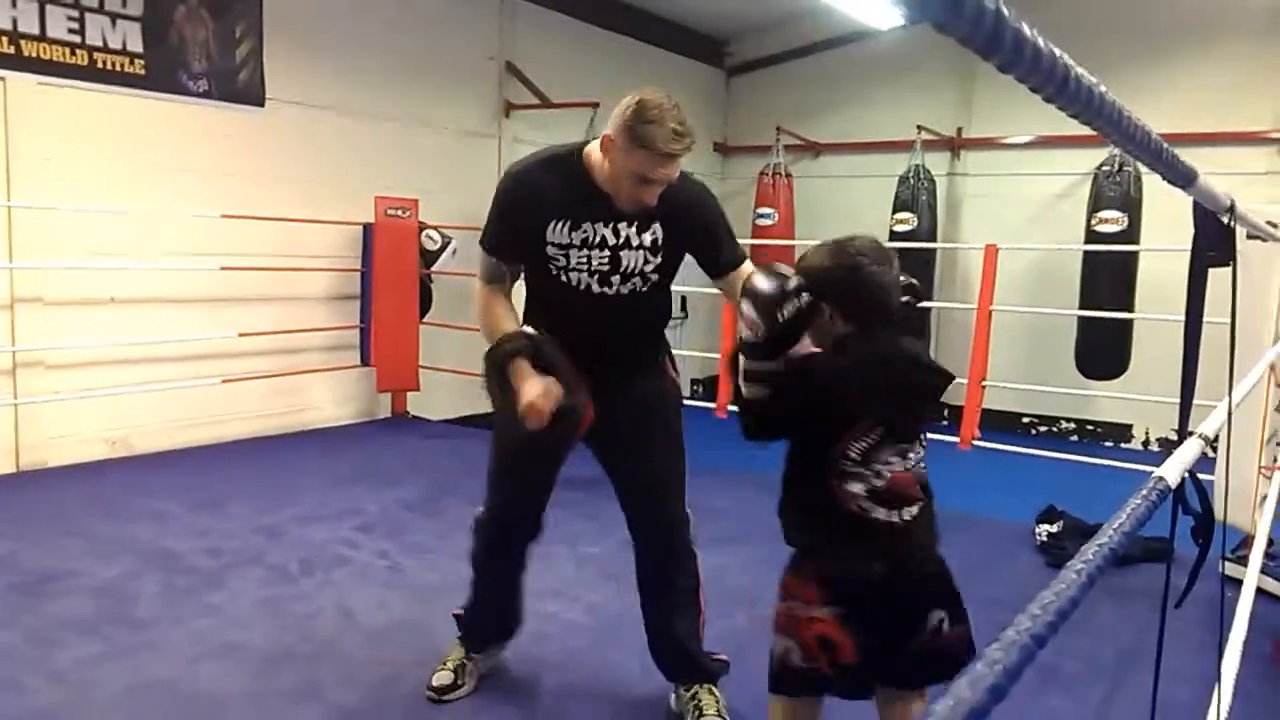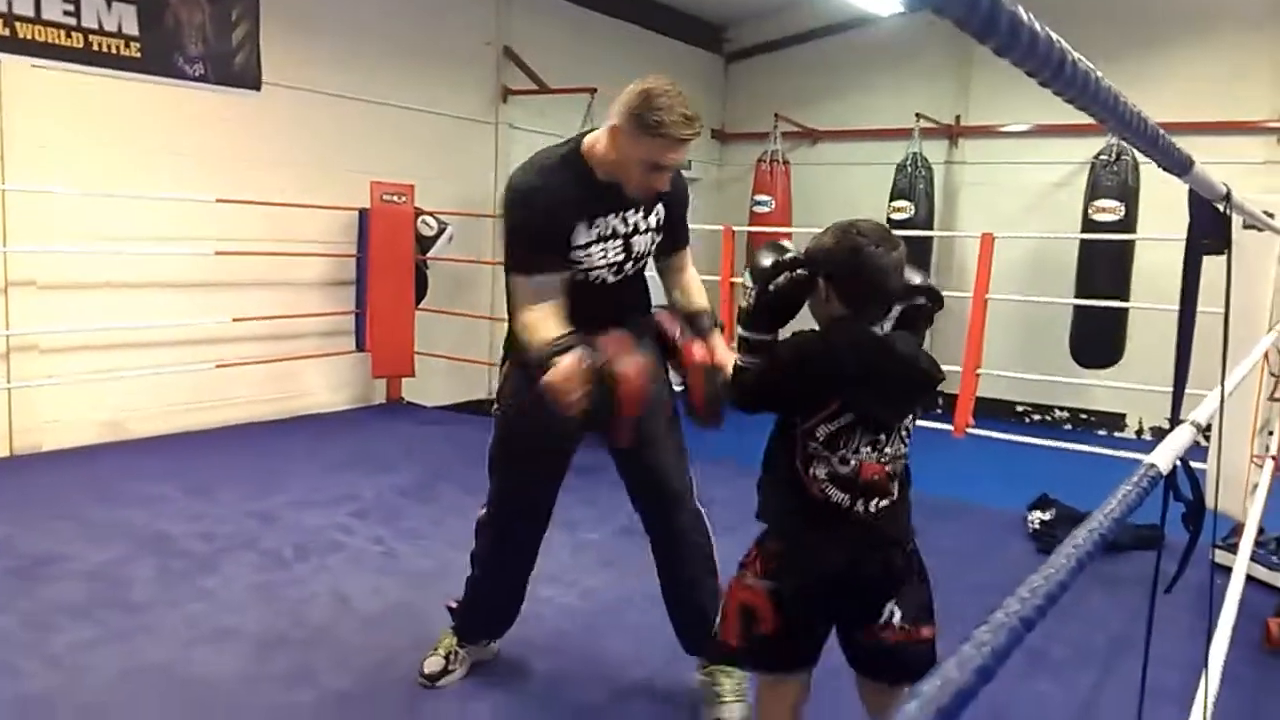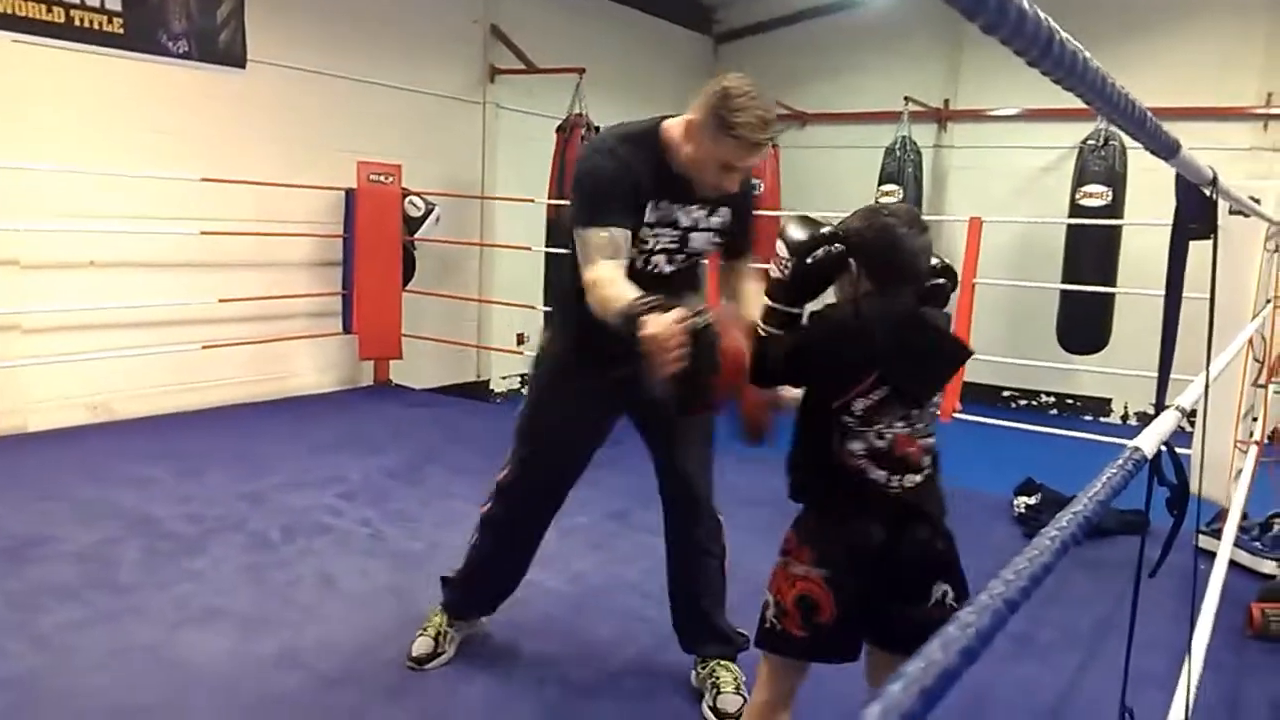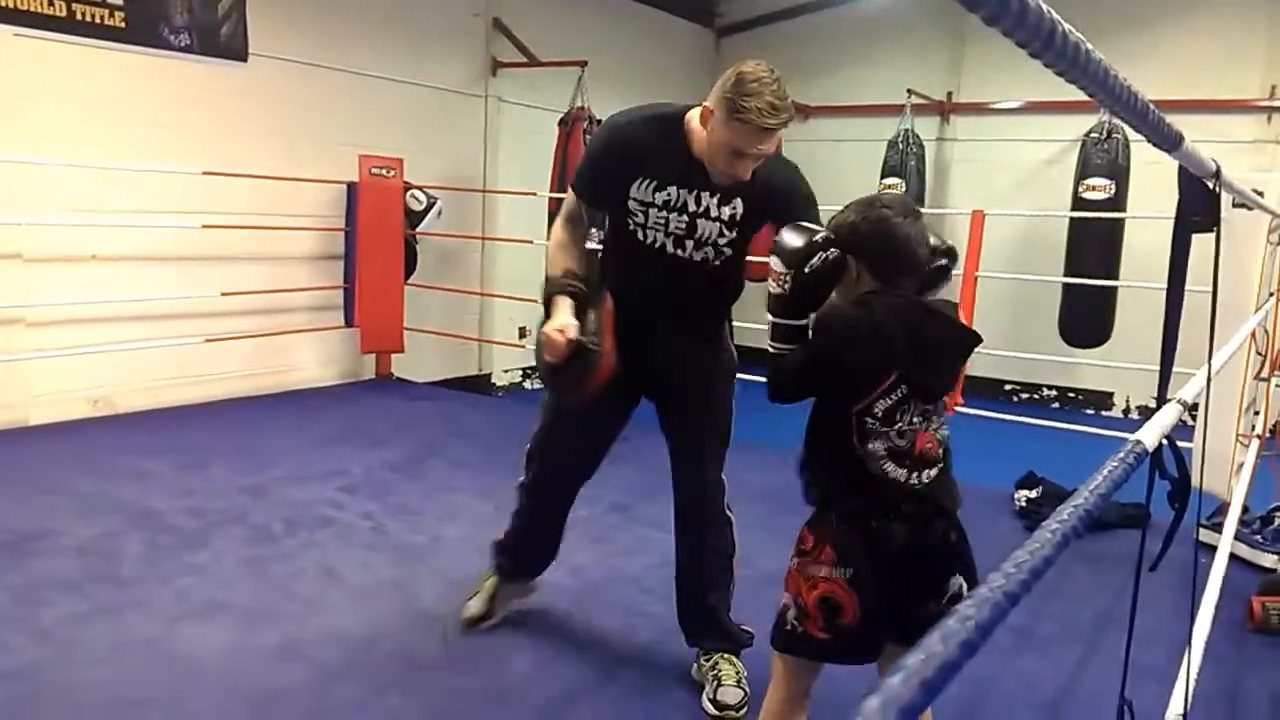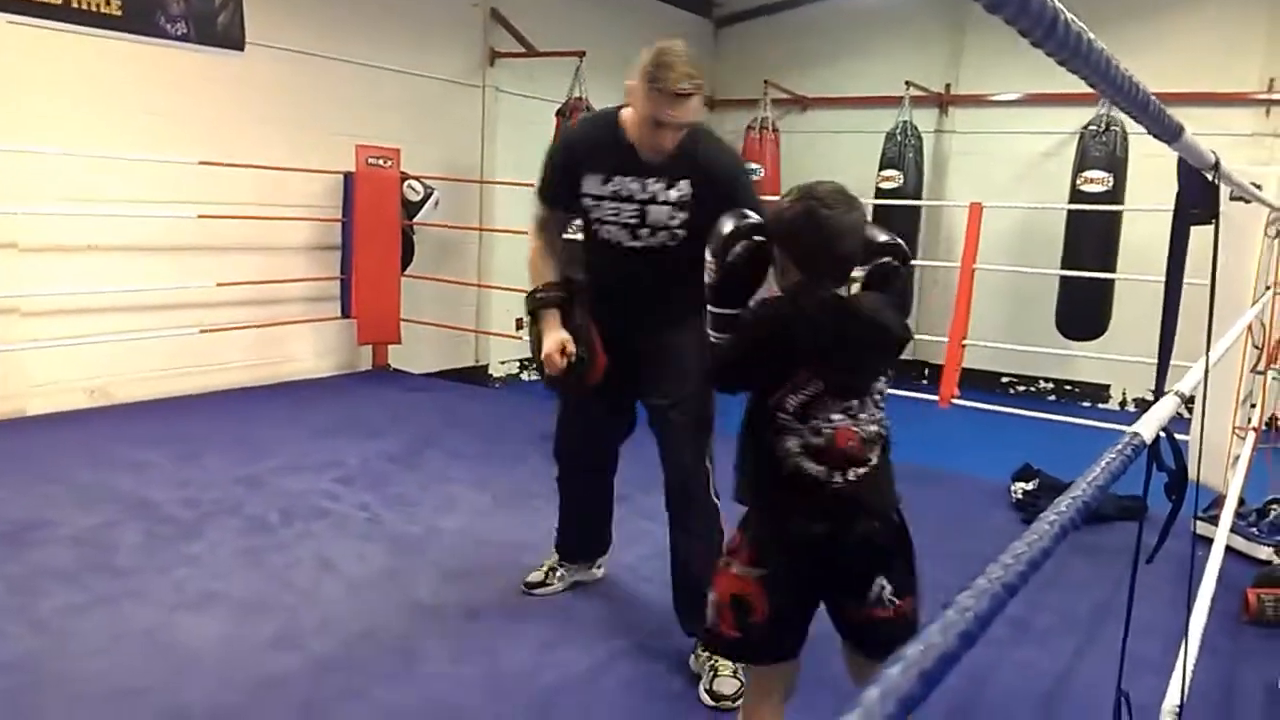
dt=0.3s
person 1, frame 1
left shoulder: (686, 201)
right shoulder: (532, 184)
left elbow: (741, 280)
right elbow: (493, 284)
right wrist: (521, 371)
left hip: (638, 380)
right hip: (550, 375)
left knee: (663, 528)
right knee: (506, 517)
right ankle: (479, 642)
person 1, frame 2
left shoulder: (663, 185)
right shoulder: (540, 189)
left elbow: (677, 264)
right elbow: (535, 304)
left wrist: (710, 334)
right wrist: (561, 359)
right hip: (549, 367)
left knee: (672, 504)
right knee: (513, 507)
left ankle: (714, 658)
right ankle: (474, 632)
person 1, frame 3
left shoulder: (732, 185)
right shoulder: (612, 163)
left elbow: (739, 272)
right elbow: (601, 274)
right wrist: (646, 322)
left hip: (674, 357)
right hip: (587, 350)
left knee: (692, 501)
right knee: (530, 486)
left ankle: (713, 652)
right ankle: (460, 608)
person 1, frame 4
left shoulder: (776, 182)
right shoulder: (623, 143)
right elbow: (571, 224)
right wrist: (562, 301)
left hip: (698, 344)
right hip: (609, 328)
left knee: (701, 491)
right knee: (555, 458)
left ankle: (717, 643)
right ankle: (514, 570)
person 1, frame 5
left shoulder: (713, 163)
right shoulder: (579, 145)
right elbow: (546, 232)
right wrist: (550, 316)
left hip: (677, 332)
right hip: (599, 324)
left knee: (688, 477)
right knee: (579, 452)
left ankle: (711, 634)
right ankle: (581, 552)
person 2, frame 1
left shoulder: (824, 376)
right shoulder: (910, 363)
left elbow: (758, 421)
left wrist: (760, 348)
left hip: (835, 571)
right hip: (910, 563)
person 2, frame 2
left shoulder: (805, 356)
right shoulder: (913, 363)
left elbow: (745, 394)
left wrist: (757, 315)
right wrist: (910, 316)
left hip: (800, 554)
right hip: (883, 555)
person 2, frame 3
left shoulder: (839, 329)
right shoulder: (935, 338)
left elbow: (766, 369)
left wrist: (785, 291)
right wrist: (926, 299)
left hip: (837, 535)
right hip: (917, 535)
person 2, frame 4
left shoulder: (848, 331)
right shoulder: (941, 326)
left elbow: (783, 384)
left wrist: (790, 307)
right wrist: (930, 277)
left hip: (853, 534)
right hip: (929, 530)
person 2, frame 5
left shoulder: (773, 324)
right shoulder: (879, 319)
left elbow: (722, 374)
left wrist: (726, 294)
right wrist: (883, 276)
left hip: (782, 531)
right hip: (869, 526)
